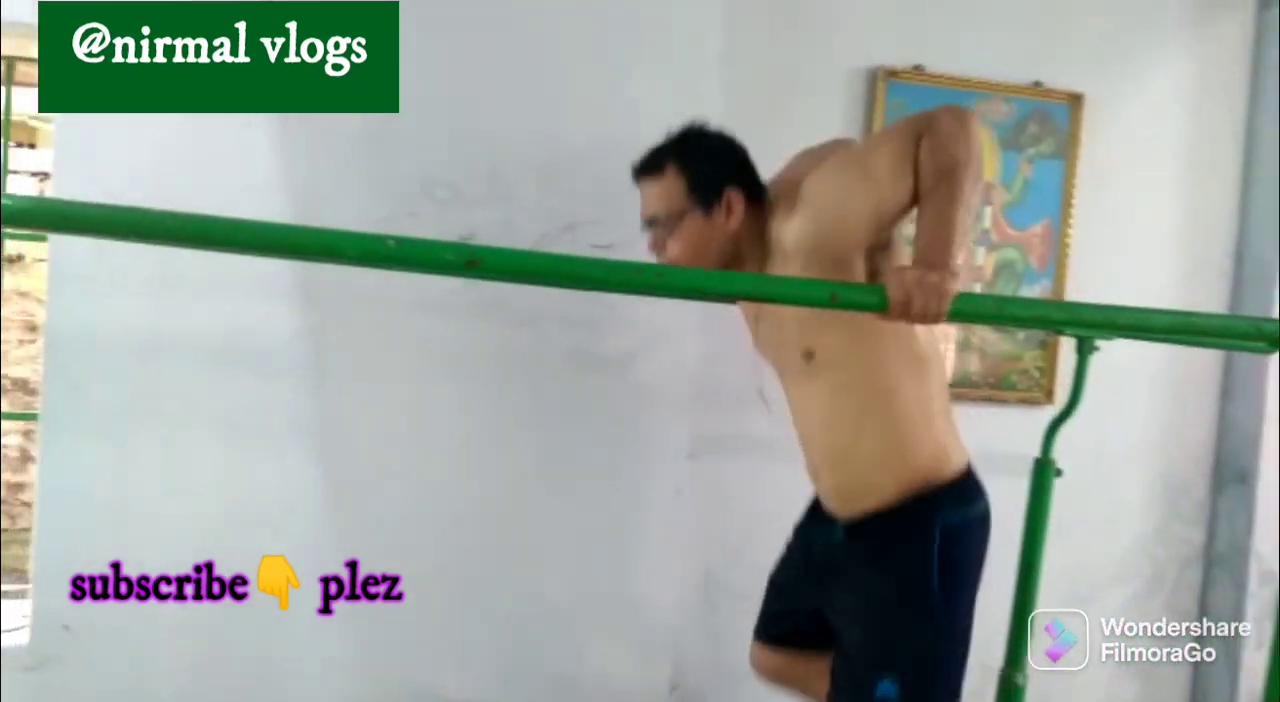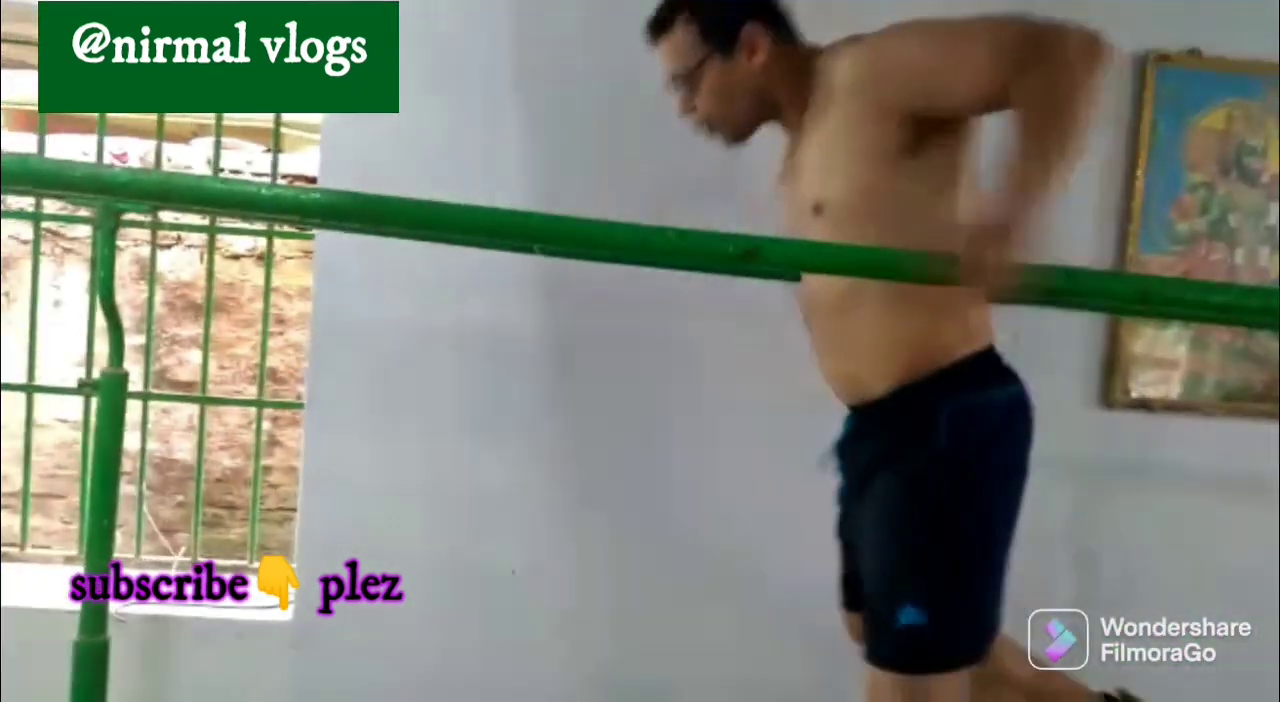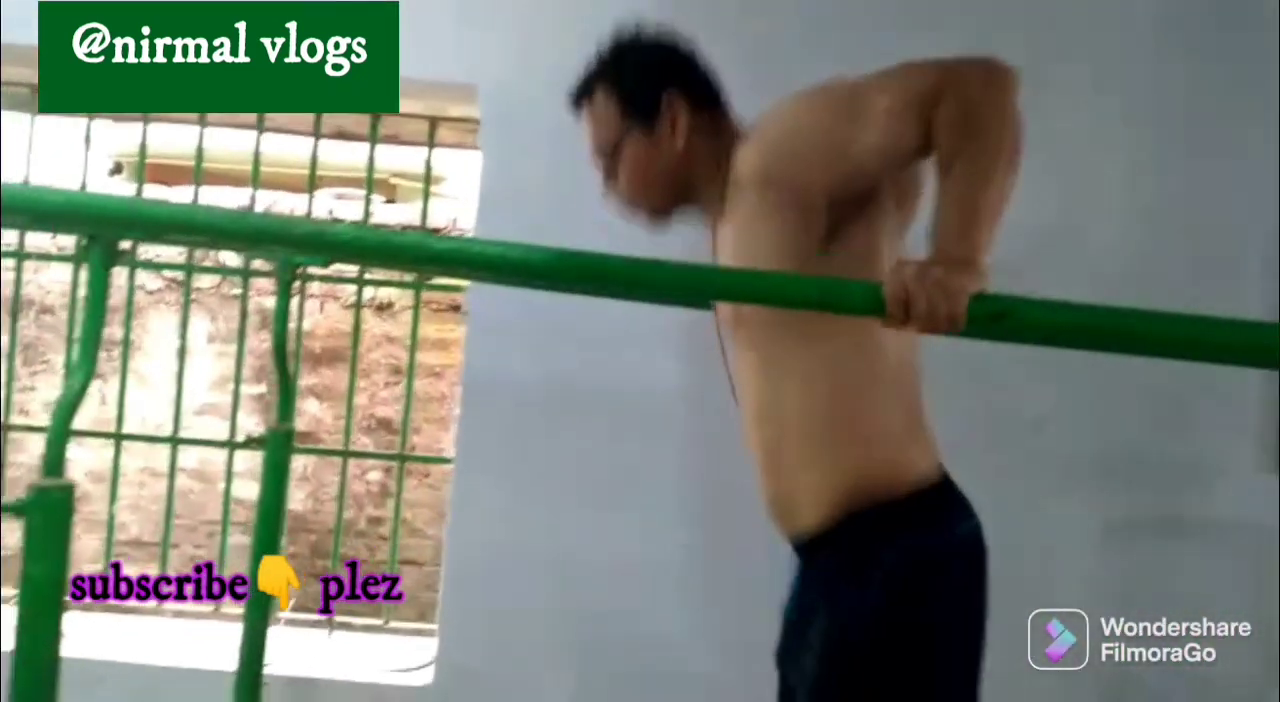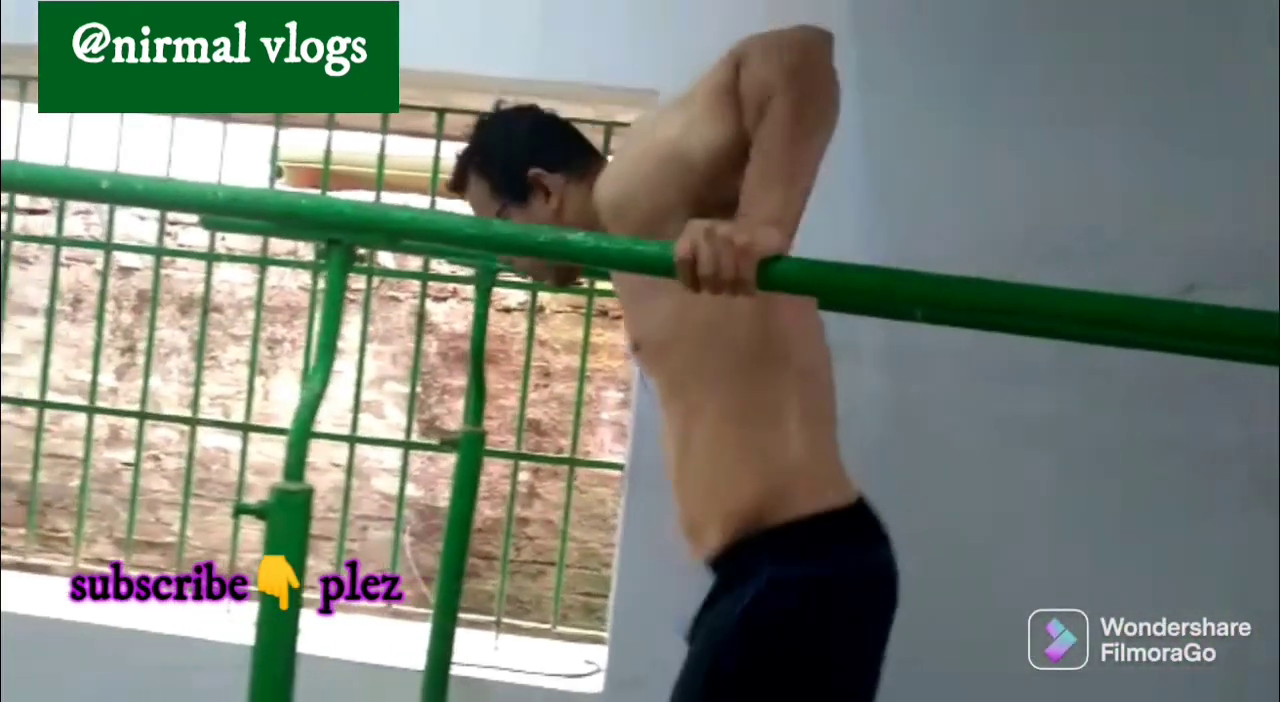
dt=1s
person 1, frame 1
left shoulder: (814, 228)
right shoulder: (753, 251)
left elbow: (948, 128)
right elbow: (819, 160)
left wrist: (936, 264)
left hip: (924, 526)
right hip: (840, 521)
person 1, frame 2
left shoulder: (866, 73)
right shoulder: (810, 122)
left wrist: (1011, 217)
left hip: (948, 425)
right hip: (884, 432)
right knee: (876, 631)
person 1, frame 3
left shoulder: (776, 166)
right shoulder: (740, 210)
left elbow: (979, 85)
right elbow: (894, 177)
left wrist: (958, 258)
left hip: (899, 564)
person 1, frame 4
left shoulder: (641, 193)
right shoulder: (646, 221)
left elbow: (796, 54)
left wrist: (765, 225)
left hip: (798, 571)
right hip: (785, 566)
